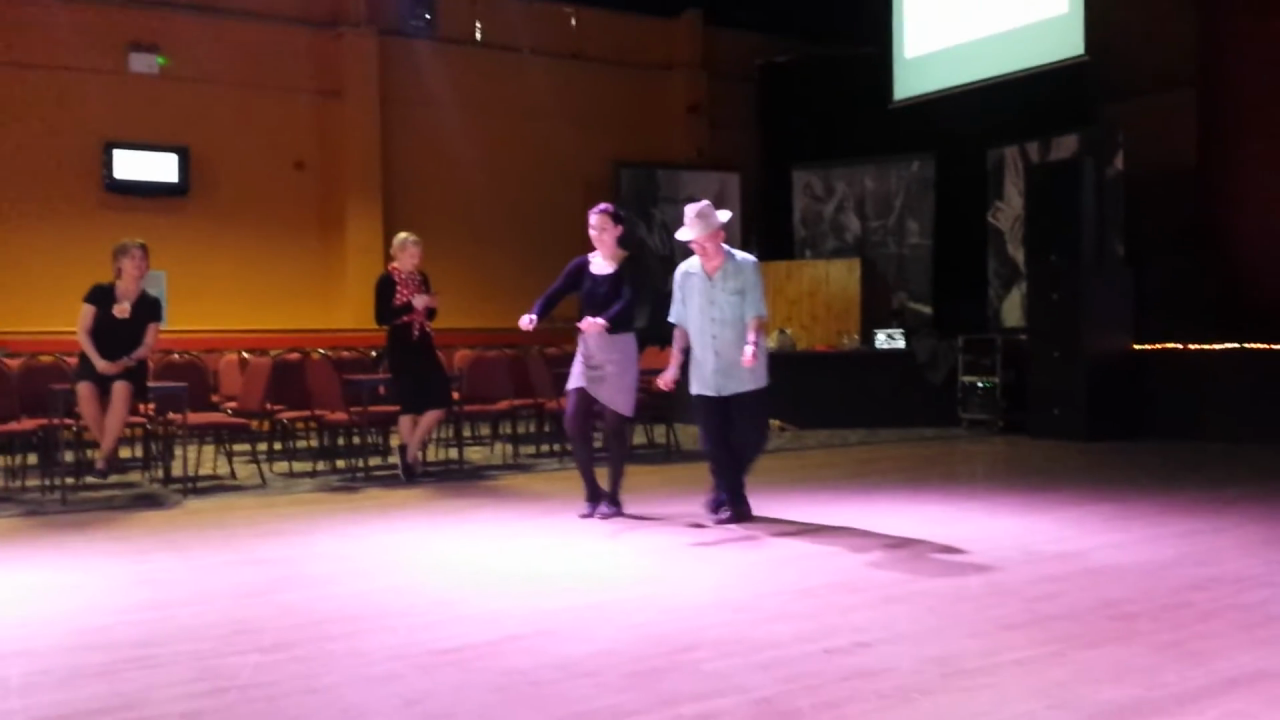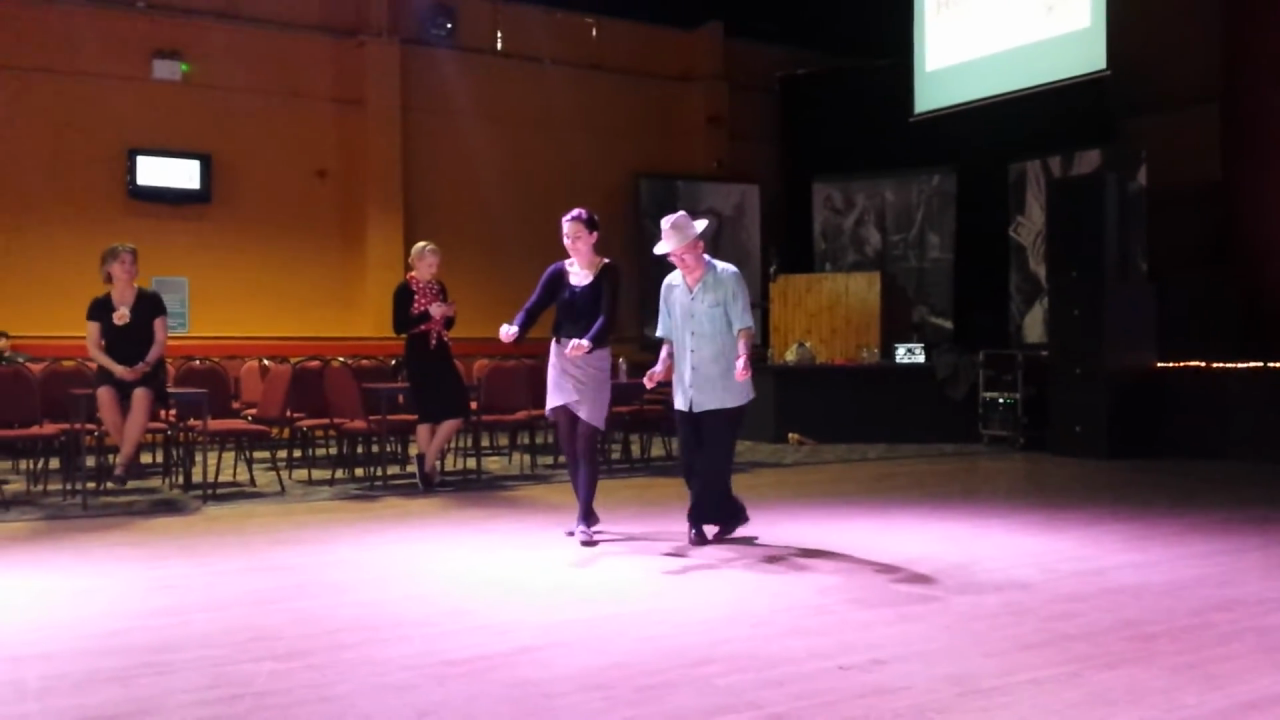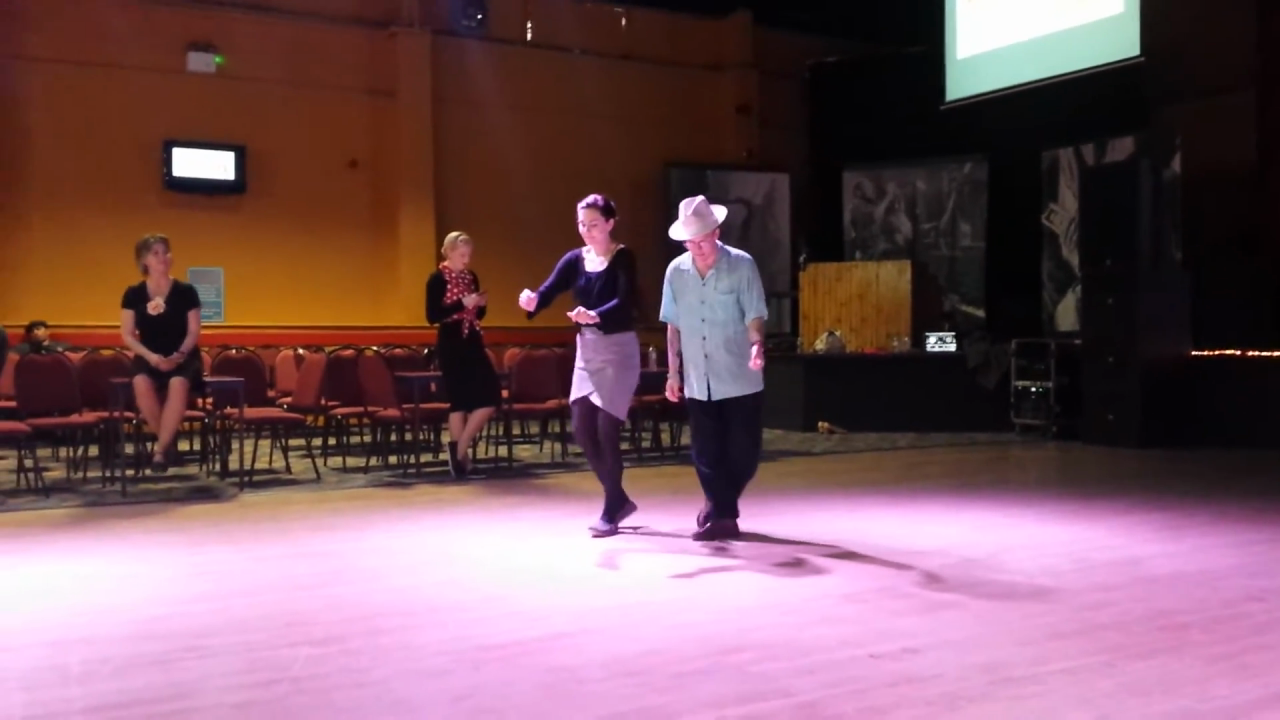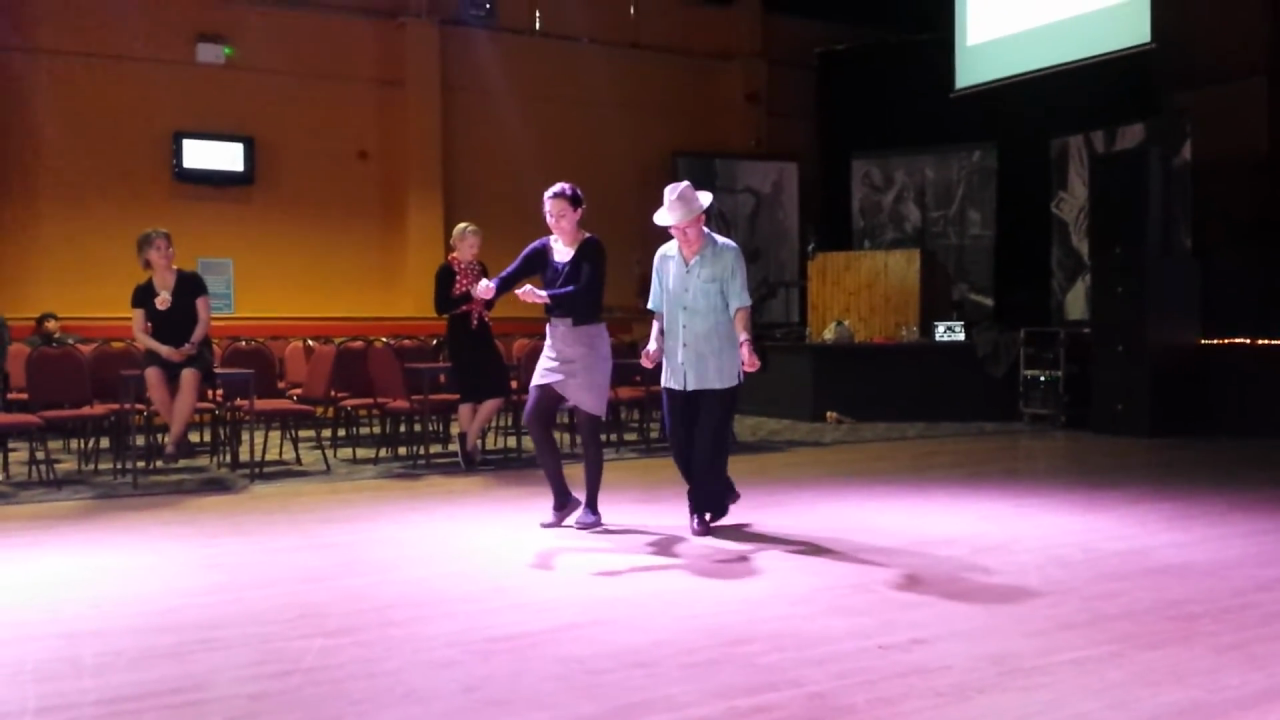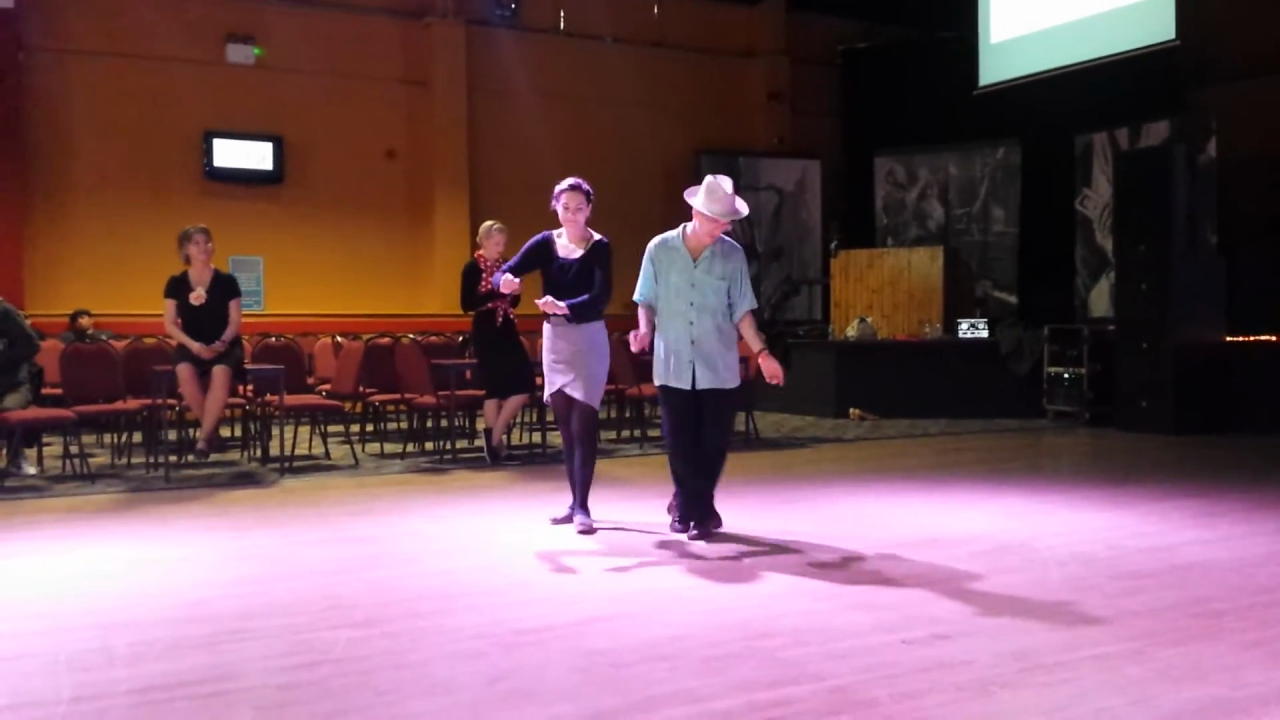
dt=1s
person 1, frame 1
left shoulder: (746, 267)
right shoulder: (684, 273)
left elbow: (755, 315)
right elbow: (682, 325)
left wrist: (752, 344)
right wrist: (674, 366)
left hip: (743, 373)
right hip: (705, 375)
left knee: (748, 437)
right knee: (716, 441)
left ankle: (726, 494)
right ankle: (734, 500)
person 1, frame 2
left shoulder: (728, 278)
right shoulder: (669, 286)
left elbow: (743, 327)
left wrist: (743, 357)
right wrist: (661, 367)
left hip: (724, 388)
right hip: (686, 390)
left knee: (714, 458)
right knee: (692, 459)
left ankle: (700, 521)
right ankle: (728, 513)
person 1, frame 3
left shoulder: (742, 265)
right shoulder: (676, 271)
left elbow: (755, 315)
right elbow: (674, 325)
left wrist: (756, 345)
right wrist: (673, 370)
left hip: (739, 378)
right hip: (698, 380)
left knee: (743, 450)
right knee: (708, 453)
left ankle: (719, 507)
right ankle: (722, 517)
person 1, frame 4
left shoulder: (727, 254)
right shoulder: (663, 257)
left elbow: (739, 306)
left wrist: (744, 343)
right wrist: (655, 342)
left hip: (717, 367)
right hip: (676, 368)
left knee: (710, 442)
right knee: (681, 441)
left ankle: (702, 508)
right ankle: (719, 495)
person 1, frame 5
left shoulder: (733, 255)
right shoulder: (660, 248)
left elbow: (742, 311)
right elbow: (645, 301)
left wrist: (761, 353)
right wrist: (644, 328)
left hip: (718, 367)
right hip: (672, 366)
left knee: (712, 443)
right knee: (681, 442)
left ankle: (687, 506)
right ankle: (699, 512)
person 2, frame 1
left shoulder: (629, 265)
right shoulder: (582, 265)
left elbow: (628, 302)
right elbow: (555, 293)
left wrist: (604, 321)
right wrist: (535, 314)
left hip: (619, 348)
right hip: (587, 350)
left knee: (613, 427)
right knee: (573, 421)
left ankle: (613, 498)
right ankle: (592, 493)
person 2, frame 2
left shoulder: (607, 272)
right shoulder: (557, 271)
left elbow: (607, 317)
right elbow: (534, 307)
left wrist: (587, 343)
right wrist: (515, 329)
left hip: (594, 361)
right hip: (561, 359)
left knee: (586, 441)
right knee: (567, 440)
left ankle: (583, 519)
right ankle: (586, 511)
person 2, frame 3
left shoulder: (623, 258)
right shoulder: (574, 259)
left elbow: (624, 302)
right elbow: (549, 291)
left wrist: (594, 316)
right wrist: (532, 301)
left hip: (618, 349)
right hip: (587, 351)
left knee: (608, 432)
right knee: (584, 432)
left ankle: (610, 514)
right ankle: (620, 501)
person 2, frame 4
left shoulder: (591, 248)
right shoulder: (542, 249)
left elbow: (586, 291)
right elbow: (511, 276)
left wrist: (544, 296)
right wrist: (490, 287)
left hip: (588, 342)
right hip: (555, 343)
left knee: (588, 428)
right knee: (535, 419)
left ankle: (591, 506)
right ankle: (563, 498)
person 2, frame 5
left shoulder: (599, 247)
right shoulder: (544, 243)
left elbow: (602, 295)
right elbow: (506, 272)
left wrist: (565, 307)
right wrist: (505, 282)
left hip: (588, 338)
right hip: (554, 337)
left knee: (583, 424)
right knee: (566, 425)
left ankle: (582, 507)
right ankle: (575, 503)
person 3, frame 1
left shoulder: (421, 278)
right shoulder: (386, 280)
right elbow: (381, 318)
left wrist: (431, 306)
right wrist: (410, 306)
left hip: (423, 343)
right hip: (400, 346)
left knee: (440, 399)
right knee: (409, 402)
left ankle: (410, 450)
right ankle: (409, 455)
person 3, frame 2
left shoulder: (439, 287)
right shoulder: (404, 289)
right elbow: (399, 327)
left wrist: (450, 315)
right wrist: (428, 314)
left hip: (441, 353)
right hip: (419, 354)
left knee: (458, 408)
right knee: (427, 411)
left ankle: (427, 463)
right ankle: (427, 468)
person 3, frame 3
left shoulder: (471, 277)
right shoulder: (437, 279)
right elbow: (432, 316)
left wrist: (481, 305)
right wrist: (460, 303)
left hip: (473, 342)
right hip: (451, 344)
left knee: (490, 397)
right knee: (460, 400)
left ankle: (459, 451)
right ankle: (459, 457)
person 3, frame 4
left shoulder: (480, 268)
right shoulder: (447, 270)
right elbow: (441, 308)
right wrist: (469, 295)
left hip: (482, 332)
right hip: (460, 335)
left knee: (499, 388)
right knee: (469, 391)
left ankle: (469, 441)
right ankle: (468, 447)
person 3, frame 5
left shoulder: (506, 266)
right shoulder: (472, 268)
right elbow: (467, 305)
left wrist: (515, 294)
right wrist: (496, 292)
left hip: (507, 329)
right hip: (486, 331)
left knee: (524, 384)
right knee: (495, 387)
left ankle: (495, 437)
right ankle: (494, 443)
person 4, frame 1
left shoulder: (151, 304)
right shoulder: (99, 293)
left elbow: (148, 345)
right elbow: (82, 332)
left wrist: (126, 361)
right wrist: (98, 361)
left hip: (129, 365)
right hip: (94, 361)
left knee: (121, 389)
right knee: (85, 390)
left ankle: (103, 456)
right ankle: (107, 447)
person 4, frame 2
left shoulder: (151, 300)
right shoulder: (98, 305)
left elbow: (161, 341)
right elbow: (93, 347)
left wrist: (144, 365)
right wrist: (115, 367)
left hip: (147, 368)
right hip: (113, 368)
left knee: (141, 396)
right knee: (105, 395)
left ankle: (123, 460)
right ankle: (130, 453)
person 4, frame 3
left shoulder: (185, 291)
right shoulder: (133, 294)
left elbow: (194, 331)
right elbow: (127, 335)
left wrist: (180, 355)
right wrist: (151, 357)
left hip: (182, 358)
right hip: (148, 357)
left knee: (178, 384)
right knee: (142, 384)
left ankle: (160, 448)
right ankle: (167, 440)
person 4, frame 4
left shoulder: (191, 280)
right shoulder: (142, 291)
left elbow: (204, 320)
right elbow: (139, 333)
left wrist: (191, 345)
right wrist: (162, 349)
left hip: (194, 348)
right hip: (160, 350)
left knee: (189, 376)
right knee: (153, 376)
left ankle: (173, 441)
right ankle: (179, 433)
person 4, frame 5
left shoulder: (227, 281)
right shoulder: (175, 283)
left elbow: (235, 321)
right elbow: (170, 324)
left wrist: (222, 343)
right wrist: (193, 345)
left hip: (224, 346)
right hip: (191, 346)
left knee: (220, 373)
right knee: (185, 372)
left ankle: (204, 437)
right ankle: (210, 429)
